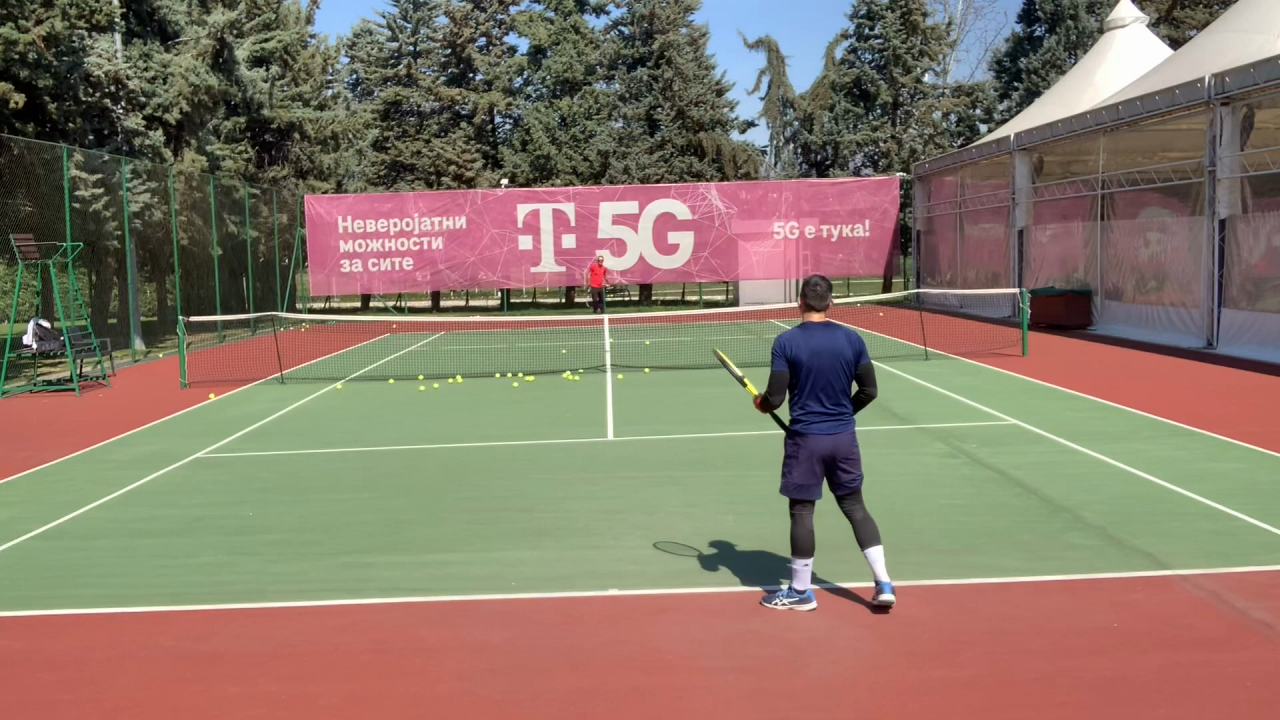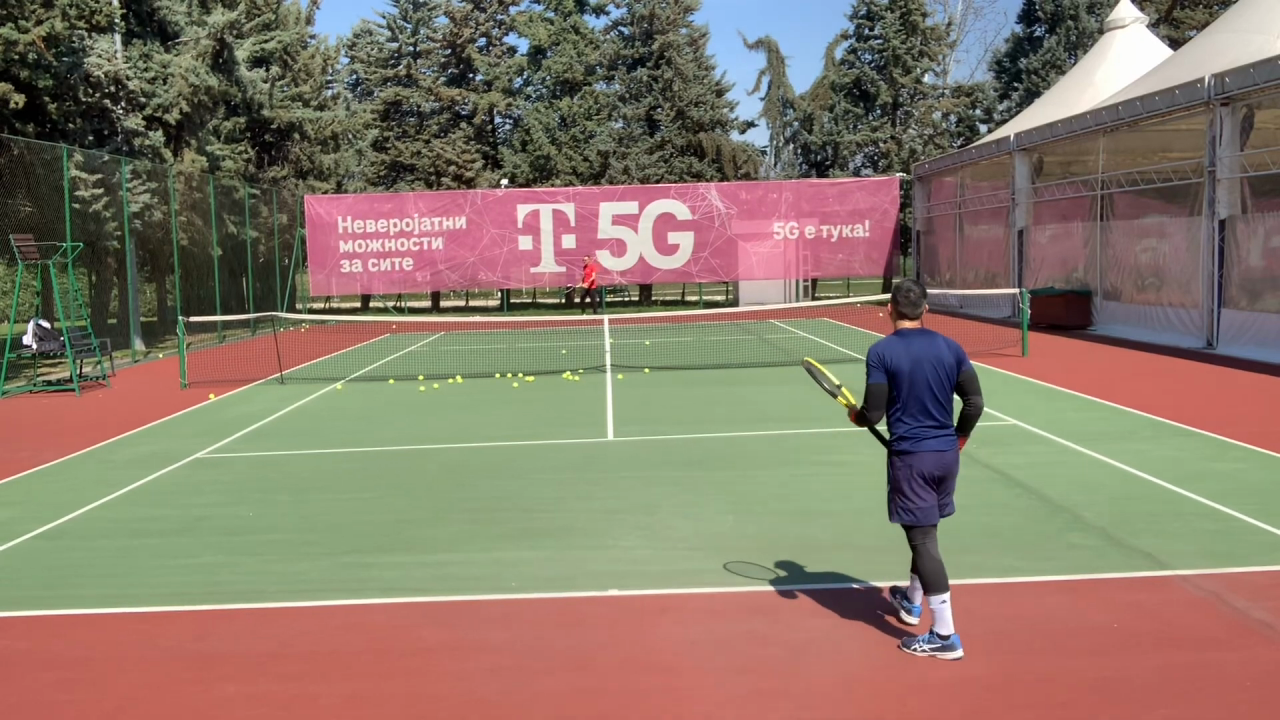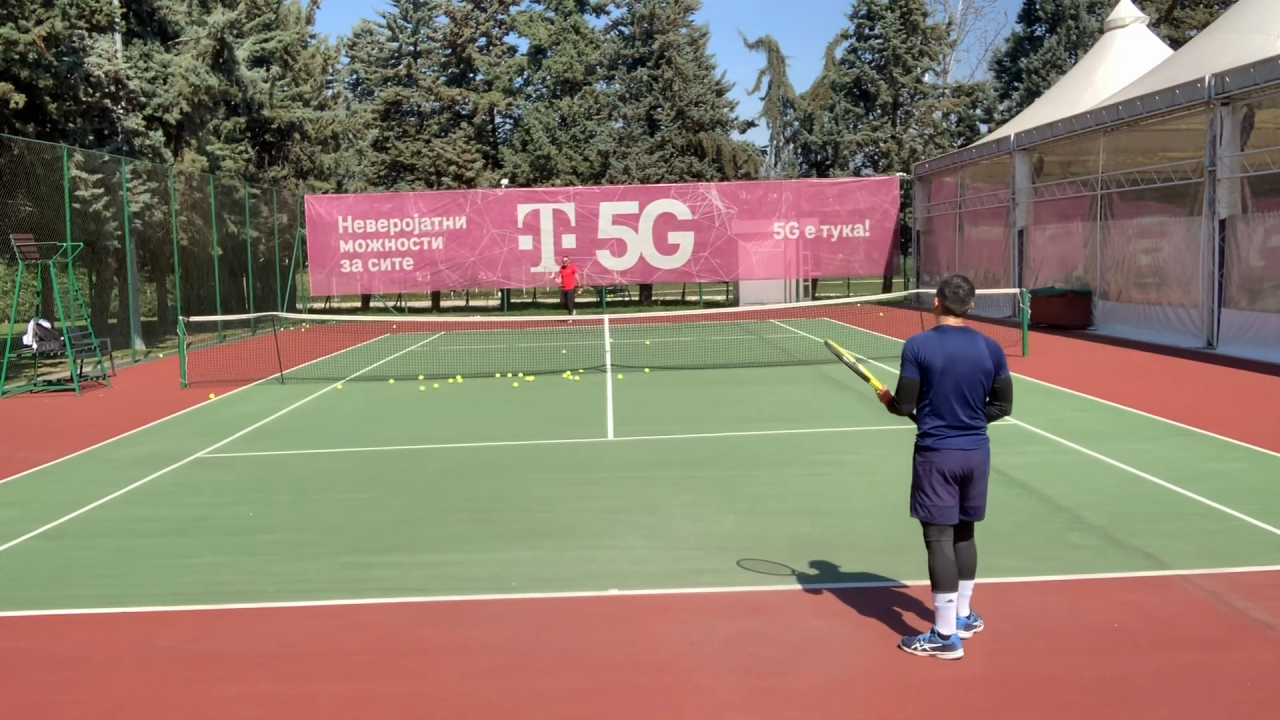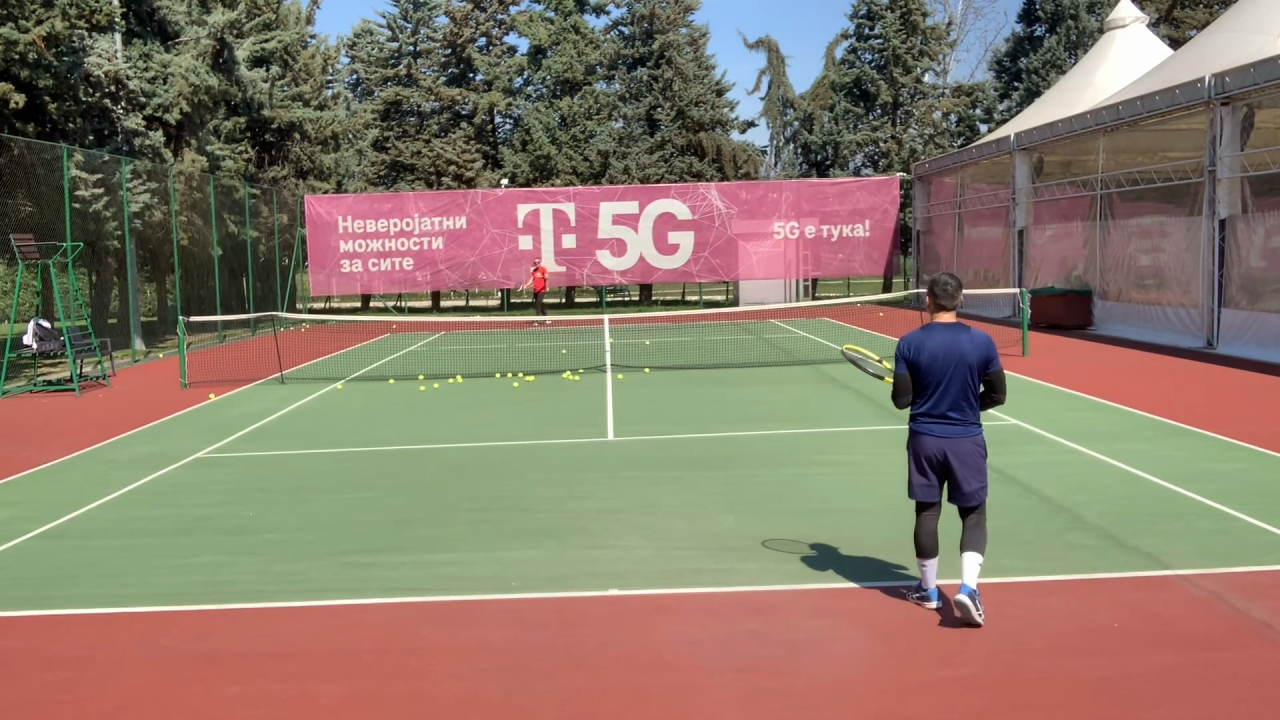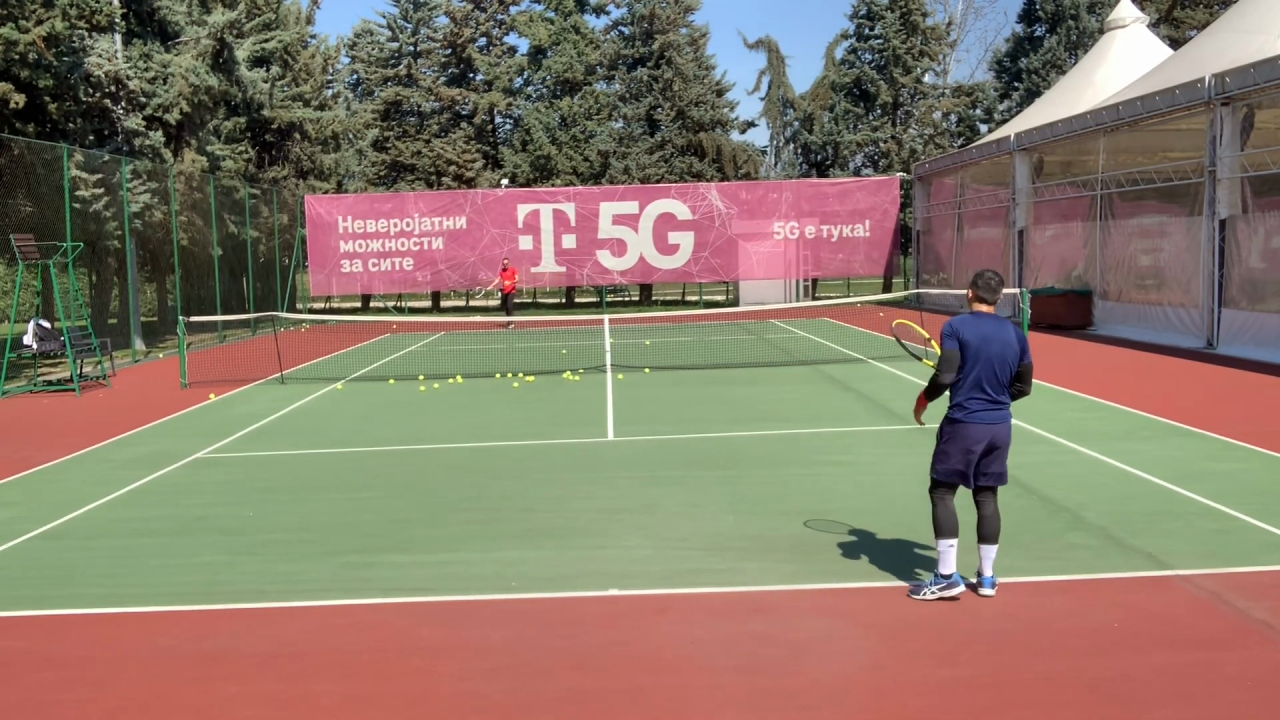
dt=1s
person 1, frame 1
left shoulder: (786, 342)
right shoulder: (852, 339)
left elbow: (774, 399)
right elbow: (869, 391)
left wrist: (760, 403)
left hip: (806, 439)
right hip: (844, 436)
left knee: (801, 512)
right knee: (855, 507)
left ankle: (801, 591)
right ankle: (883, 582)
person 1, frame 2
left shoulder: (881, 352)
right shoulder: (950, 347)
left elbow: (873, 414)
right elbow: (974, 403)
left wrist: (854, 415)
right wrist: (957, 441)
left hip: (911, 457)
right hip: (946, 454)
left knee: (922, 540)
right knee: (926, 531)
left ankle: (945, 636)
right ankle: (912, 601)
person 1, frame 3
left shoulder: (918, 346)
right shoulder: (991, 348)
left elbow: (904, 406)
right elbow: (1003, 405)
left wrist: (887, 398)
left hip: (936, 455)
right hip: (976, 453)
left knee: (938, 538)
right knee: (963, 534)
left ankle: (944, 634)
right ankle: (963, 616)
person 1, frame 4
left shoulder: (909, 343)
right shoulder: (982, 342)
left elbow: (901, 400)
right elbow: (997, 396)
left hip: (925, 440)
right hip: (967, 440)
left knee: (927, 514)
right knee: (973, 515)
left ankle: (928, 590)
right ankle: (968, 587)
person 1, frame 5
left shoulder: (956, 327)
right shoulder: (1016, 334)
left elbow: (945, 376)
right elbow: (1023, 388)
left wrist: (923, 398)
left hip: (963, 426)
right hip: (1000, 426)
left knee: (941, 494)
right knee: (987, 498)
left ankle: (947, 576)
right ankle: (987, 577)
